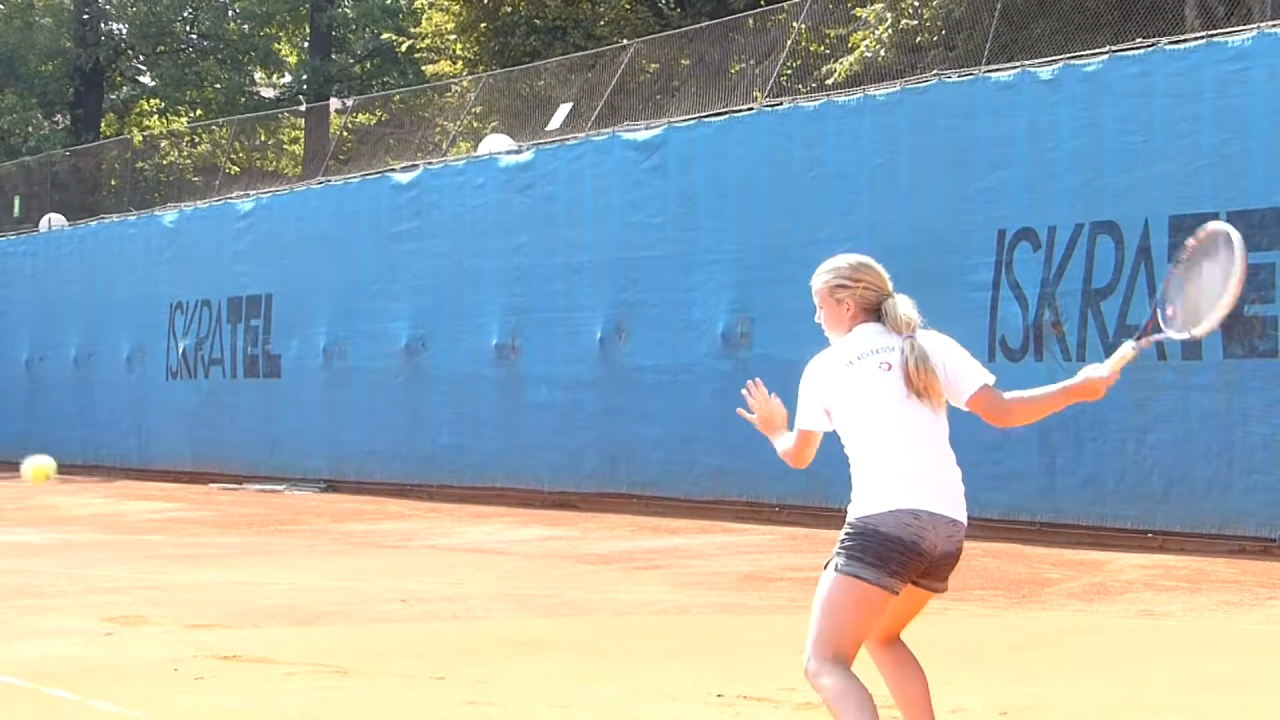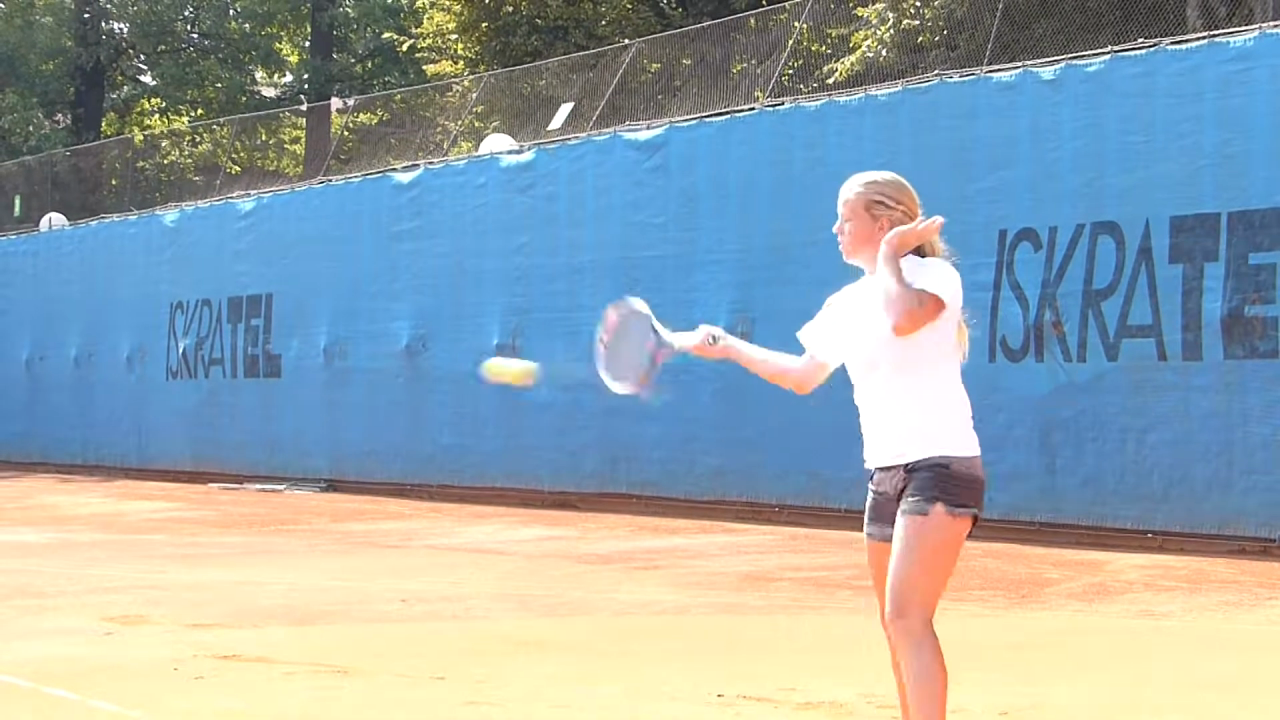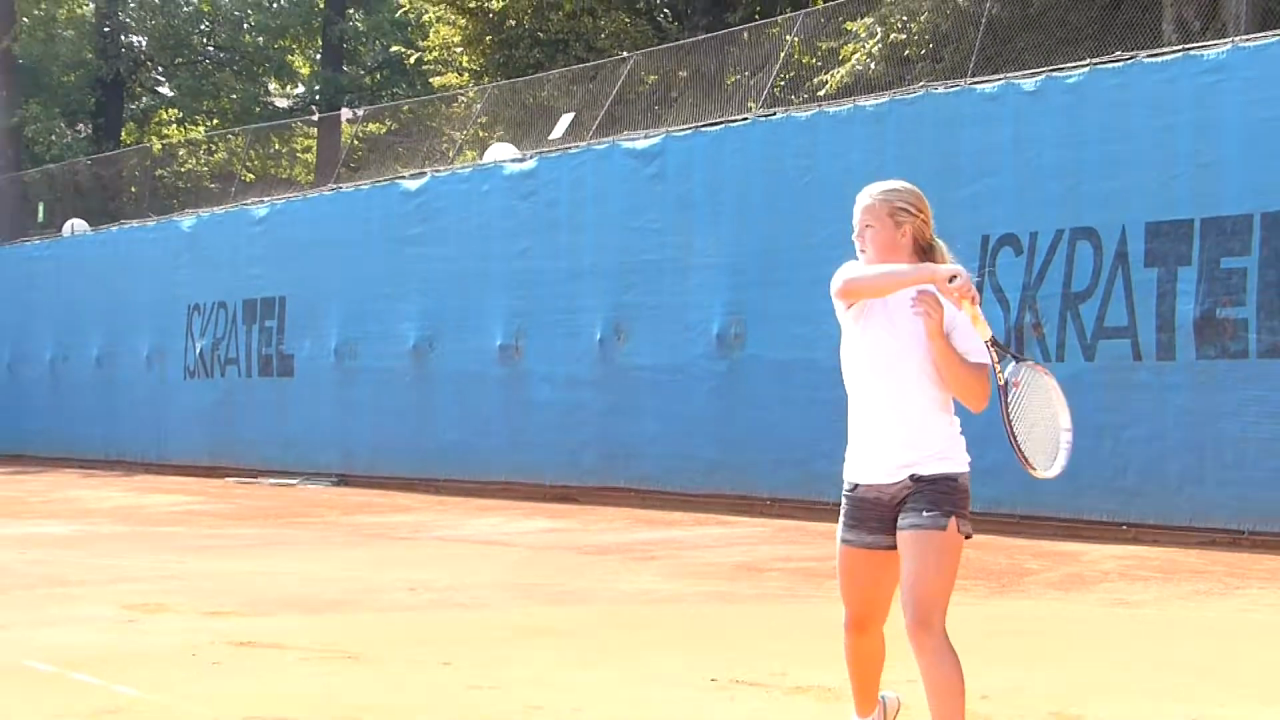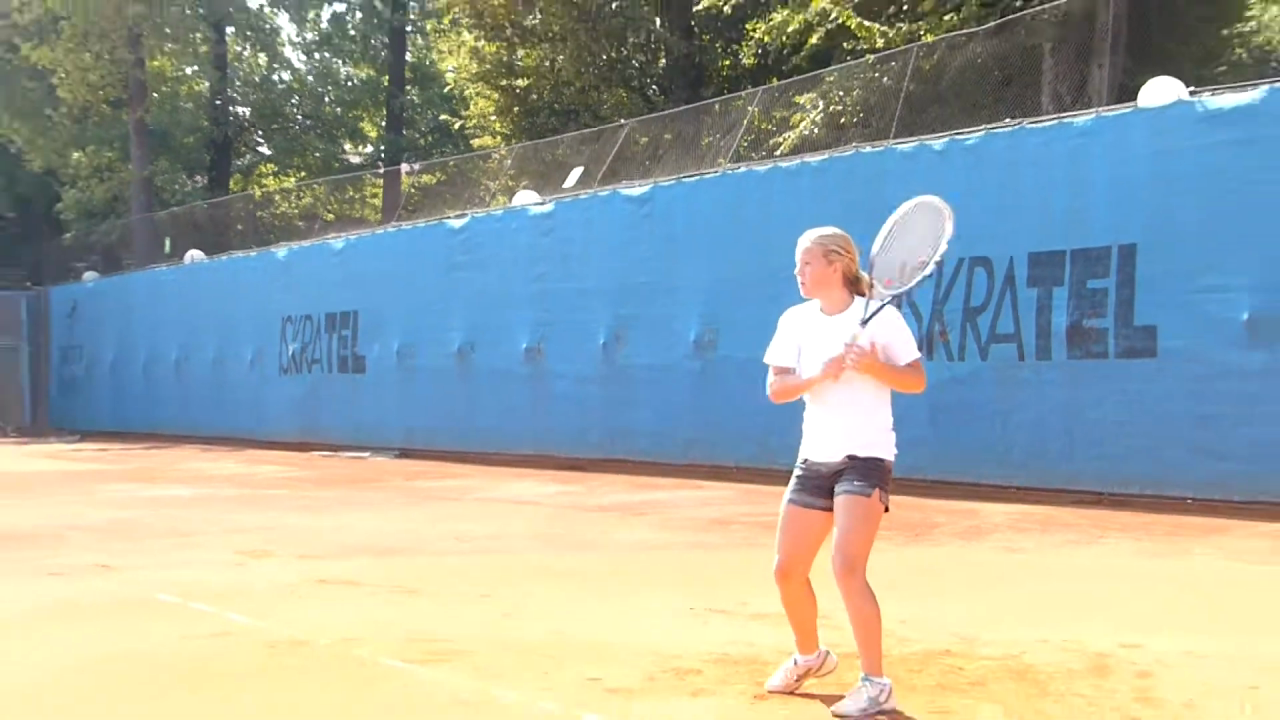
dt=0.3s
person 1, frame 1
left shoulder: (823, 367)
right shoulder: (934, 349)
left elbow: (798, 455)
right elbow: (1006, 412)
left wrist: (775, 430)
right wrist: (1080, 386)
left hip: (886, 526)
right hip: (946, 527)
left knee: (823, 664)
right knee: (880, 640)
person 1, frame 2
left shoulder: (934, 273)
right shoulder: (848, 303)
left elbow: (904, 320)
right elbow: (803, 377)
left wrist: (890, 254)
right wrist: (731, 348)
left hip: (941, 469)
right hip: (889, 476)
left knee: (907, 619)
right knee: (895, 622)
person 1, frame 3
left shoulder: (956, 303)
right shoulder: (854, 279)
left elbow: (975, 396)
right elbow: (847, 286)
left wrist: (938, 330)
right wrist: (926, 274)
left hip: (933, 480)
right hip: (866, 484)
left knee: (922, 625)
right knee: (860, 625)
person 1, frame 4
left shoulder: (884, 318)
right shoulder: (794, 321)
left elbow: (916, 380)
right elbow: (776, 389)
left wrist: (873, 366)
right wrist: (820, 374)
left hip: (867, 459)
right hip: (815, 461)
left knee: (847, 568)
right knee: (786, 569)
right ankle: (809, 656)
